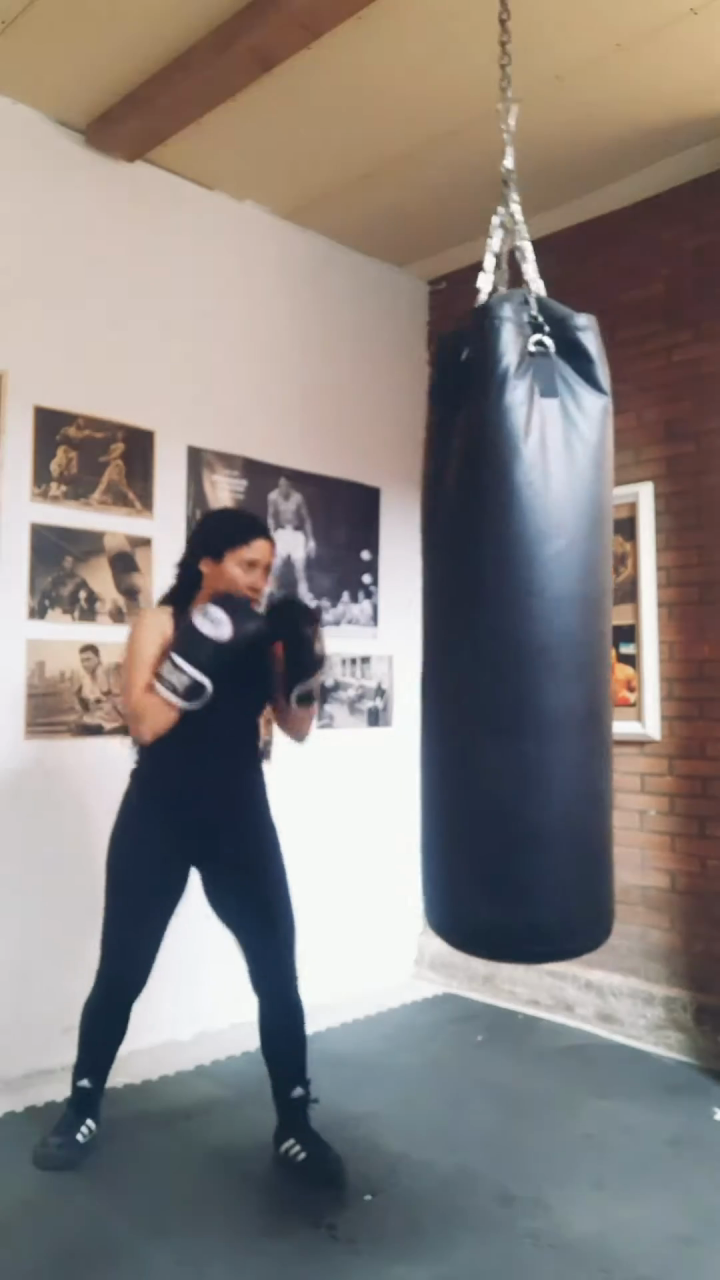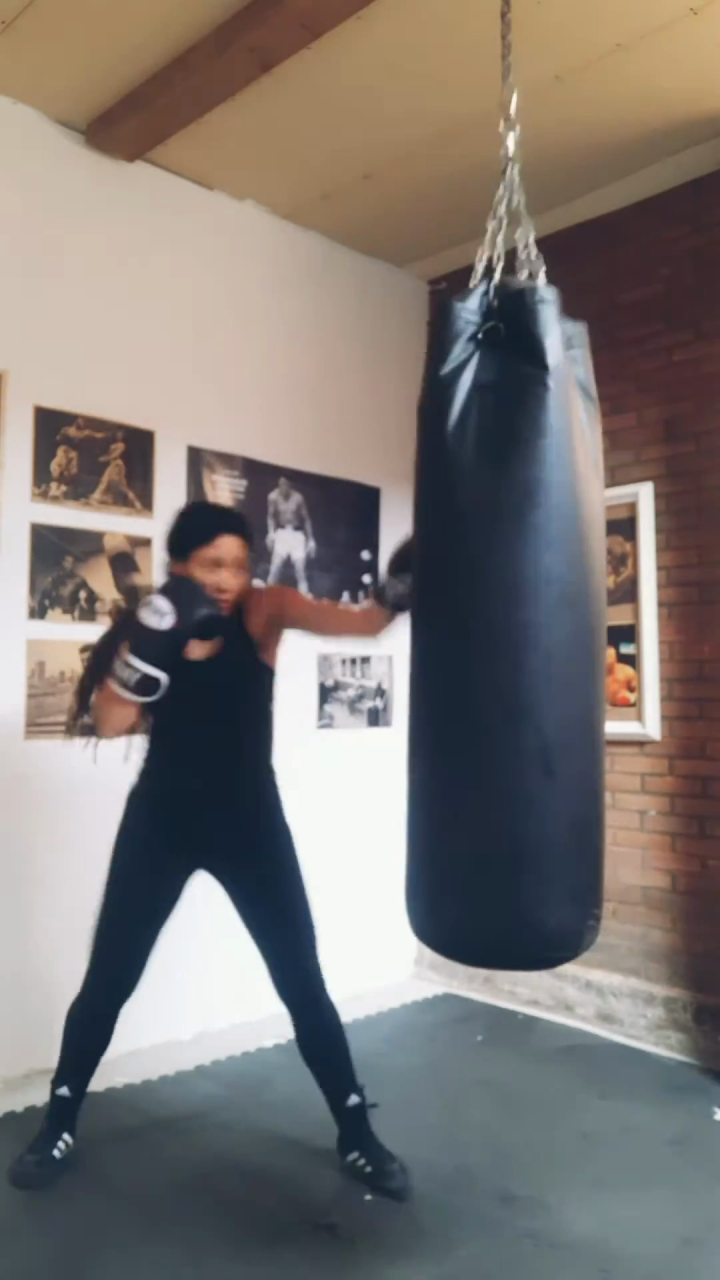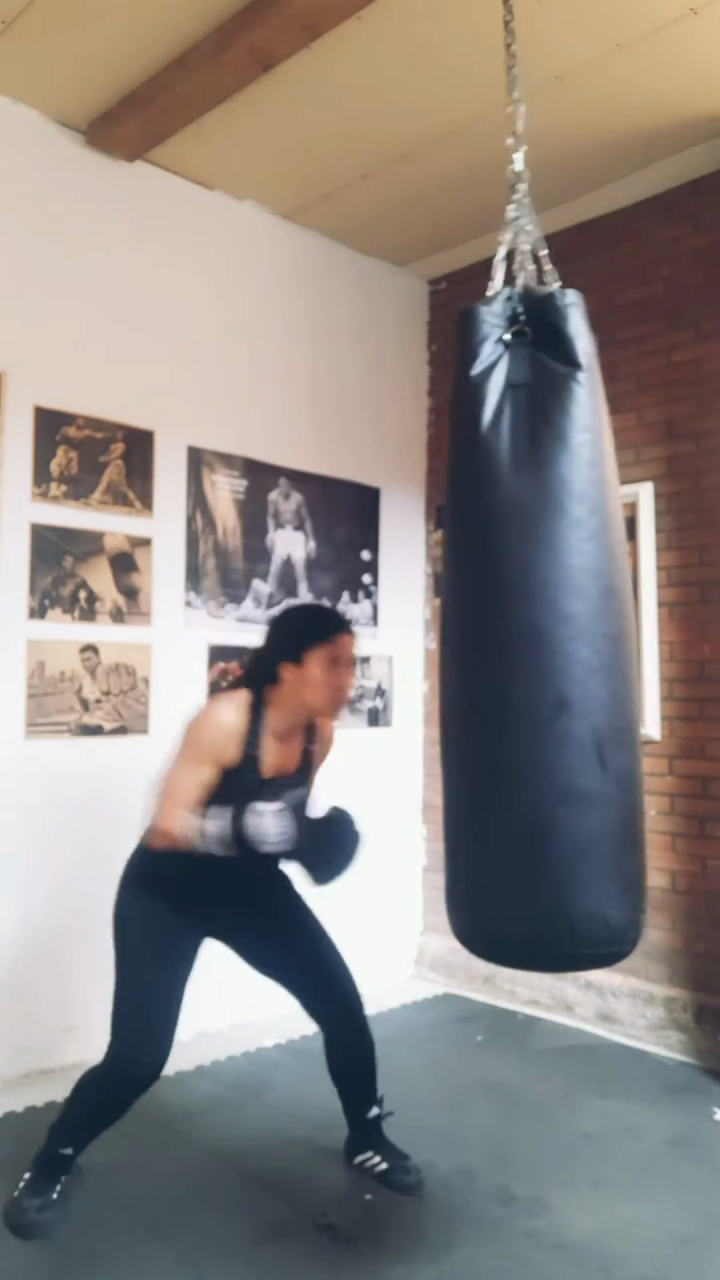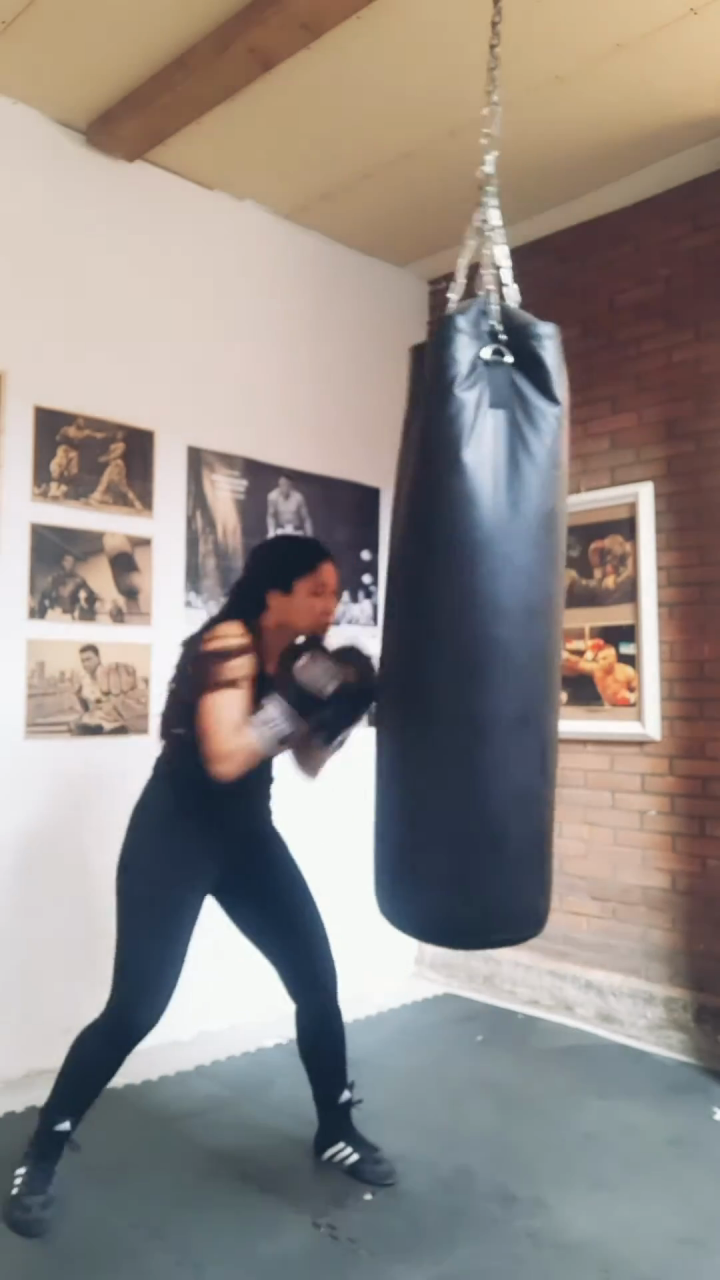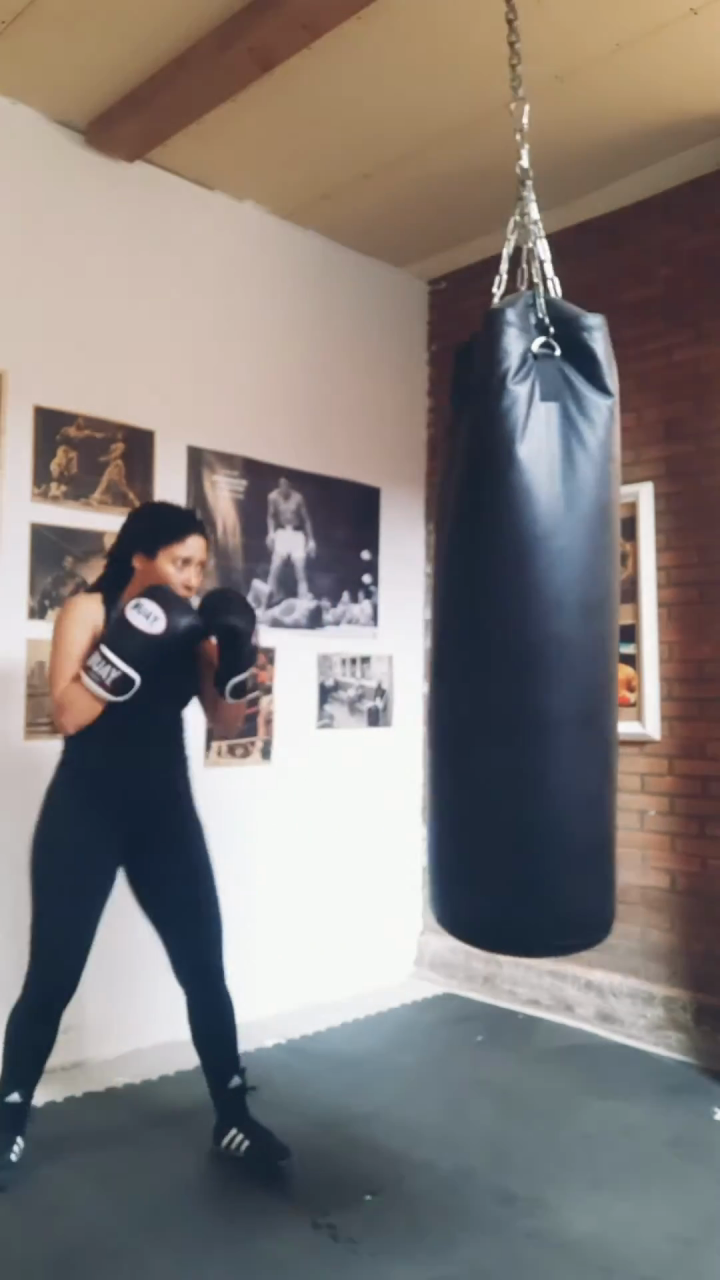
dt=1s
person 1, frame 1
left shoulder: (262, 630)
right shoulder: (160, 624)
left elbow: (297, 729)
right elbow: (144, 724)
left wrist: (302, 659)
right wrist: (201, 650)
left hip: (240, 817)
right hip: (158, 819)
left knee: (278, 974)
right knee: (121, 973)
left ankle: (294, 1126)
right ankle: (83, 1109)
person 1, frame 2
left shoulder: (263, 609)
right shoulder: (148, 617)
left elbow: (359, 624)
right elbow: (110, 723)
left wrist: (400, 592)
right wrist: (151, 642)
left hip: (248, 817)
right hip: (161, 818)
left knee: (301, 981)
right knee: (108, 976)
left ankle: (357, 1133)
right ankle: (59, 1126)
person 1, frame 3
left shoulder: (315, 731)
right shoulder: (226, 718)
right elbow: (163, 826)
right wrist: (241, 825)
left hip: (251, 890)
right hip: (166, 897)
left knee: (343, 1008)
right knee: (137, 1060)
left ankle: (366, 1139)
person 1, frame 4
left shoulder: (295, 656)
right shoulder: (229, 646)
left elbow: (311, 761)
right elbow: (225, 759)
left wrist: (342, 701)
right wrist: (301, 701)
left hip: (247, 835)
right hip: (174, 835)
left knee: (317, 982)
right knee: (136, 1007)
left ankle: (336, 1131)
person 1, frame 5
left shoulder: (194, 623)
right shoulder: (88, 612)
left elbow: (226, 721)
right elbow: (68, 716)
left wrist: (238, 652)
right wrist: (129, 643)
left hip: (166, 812)
right hip: (84, 814)
left knee: (204, 969)
left ankle: (232, 1117)
